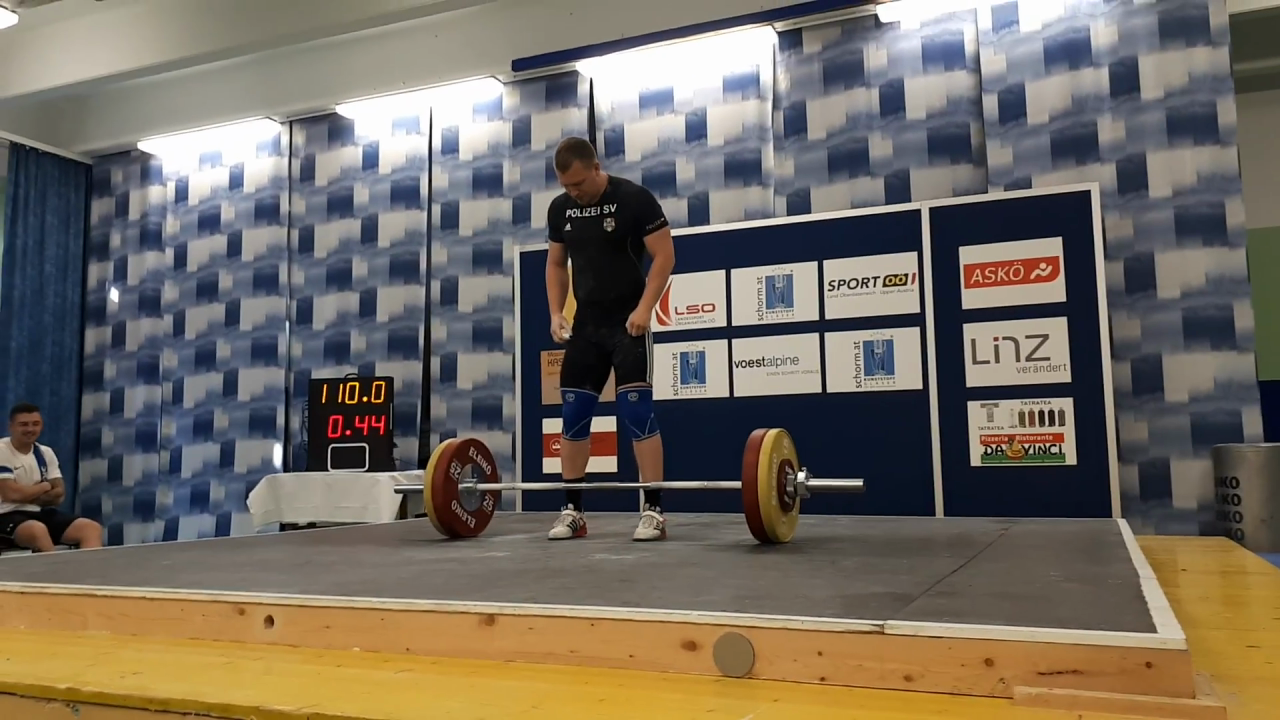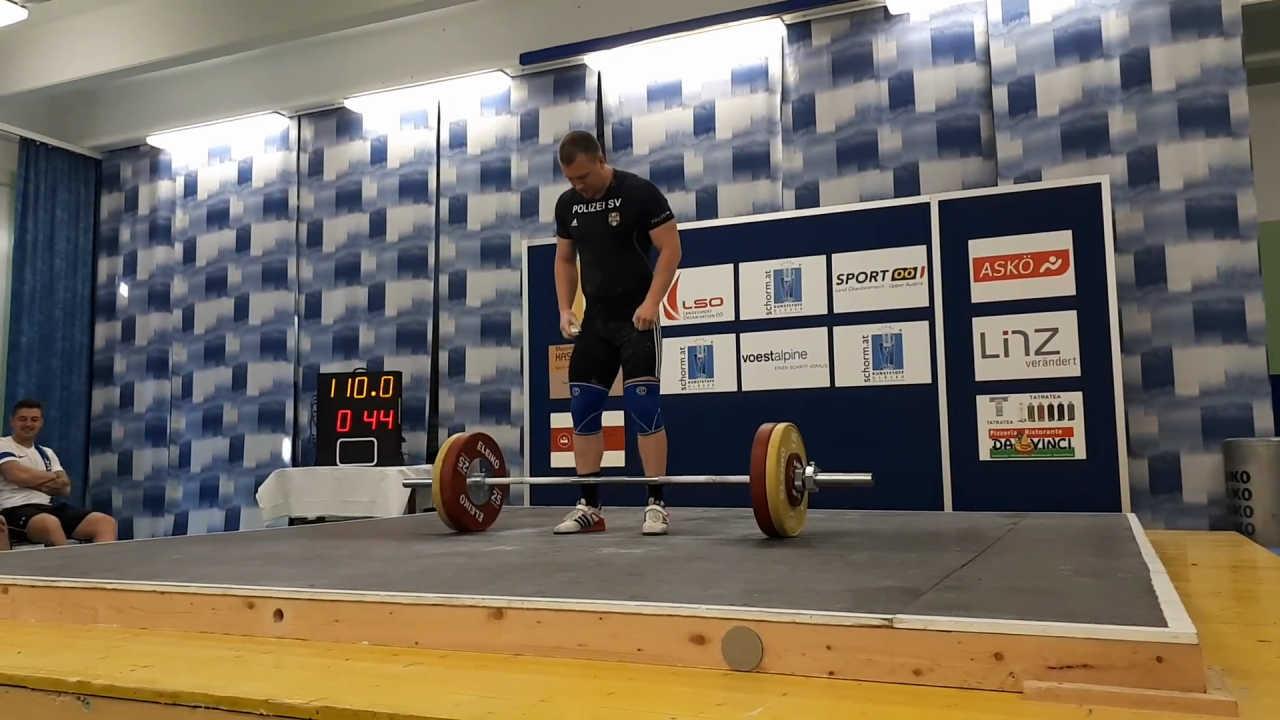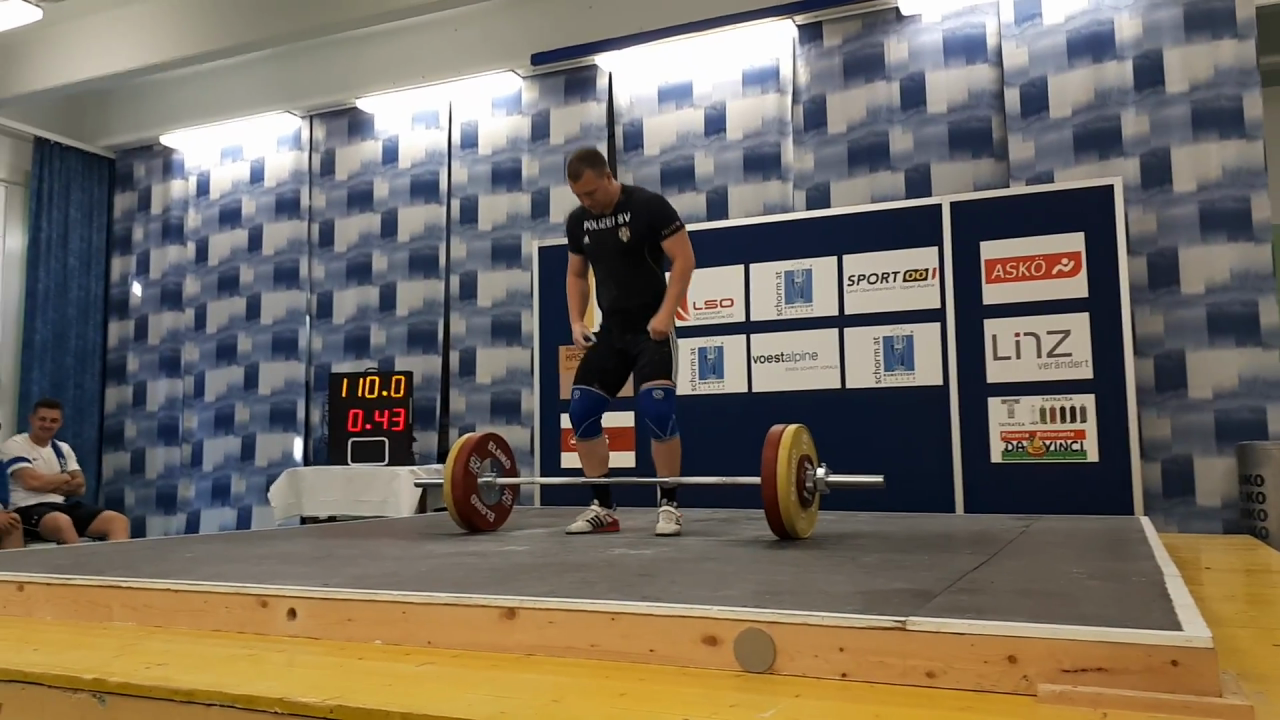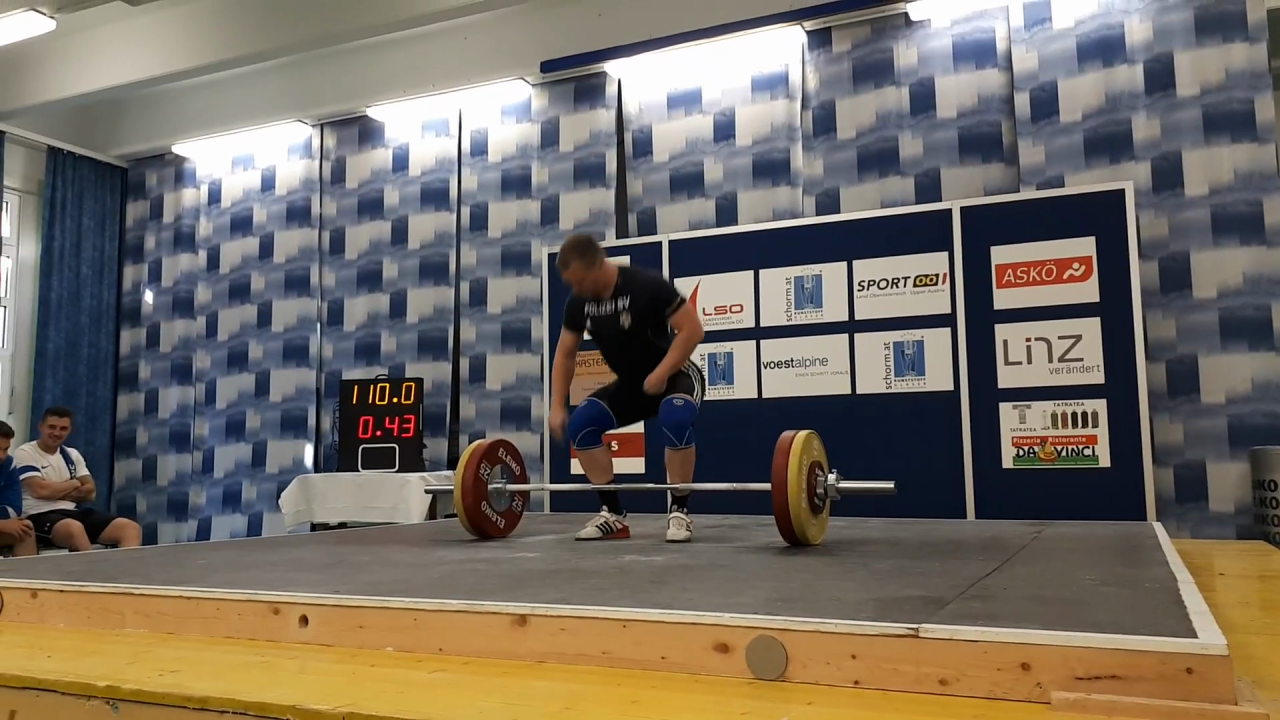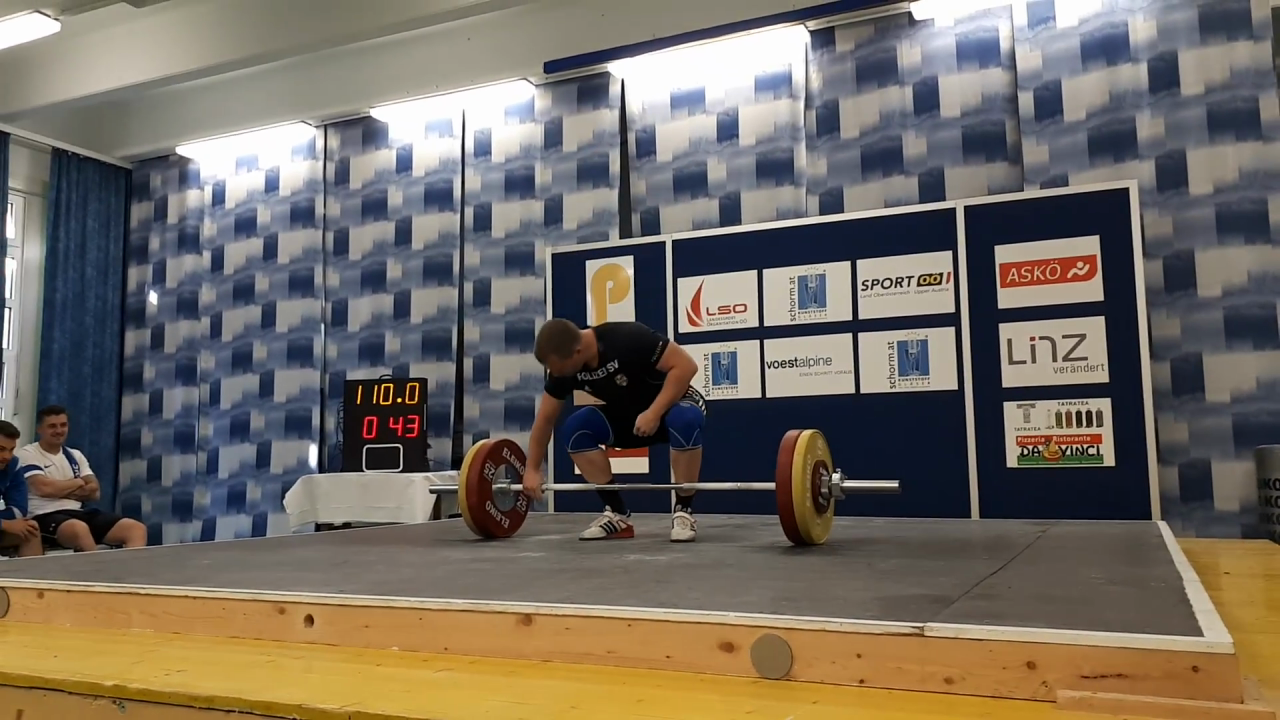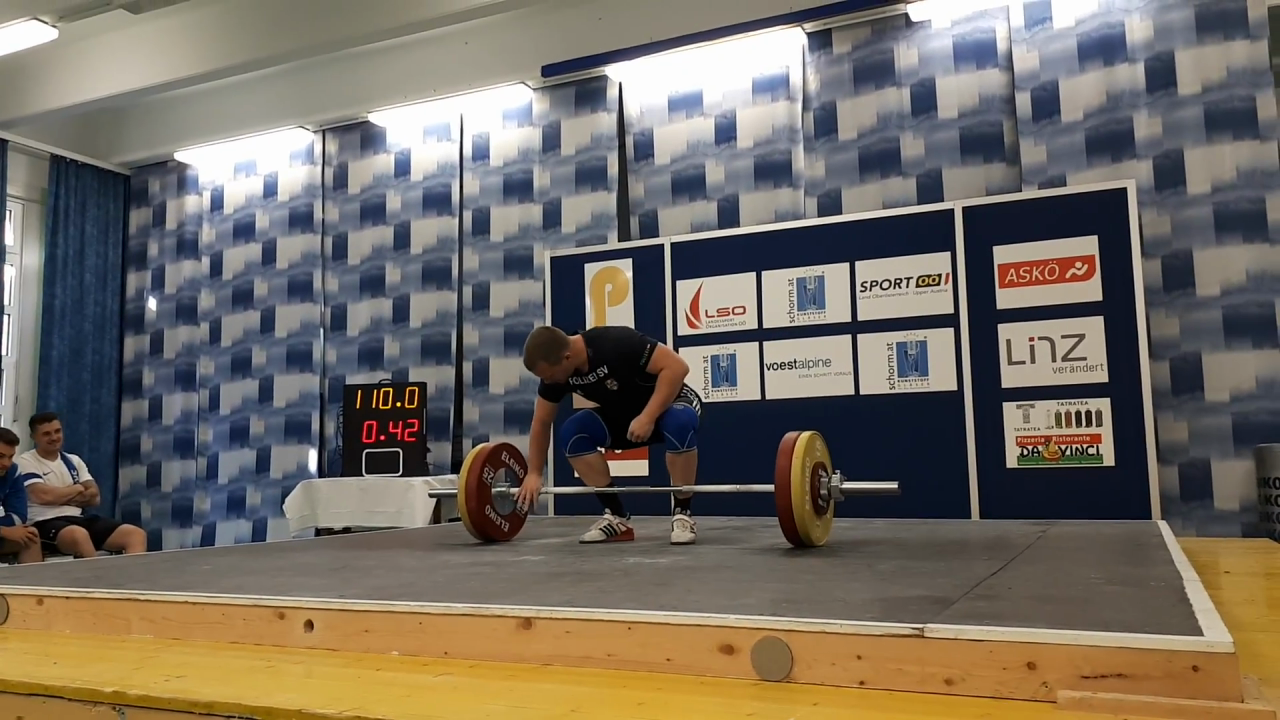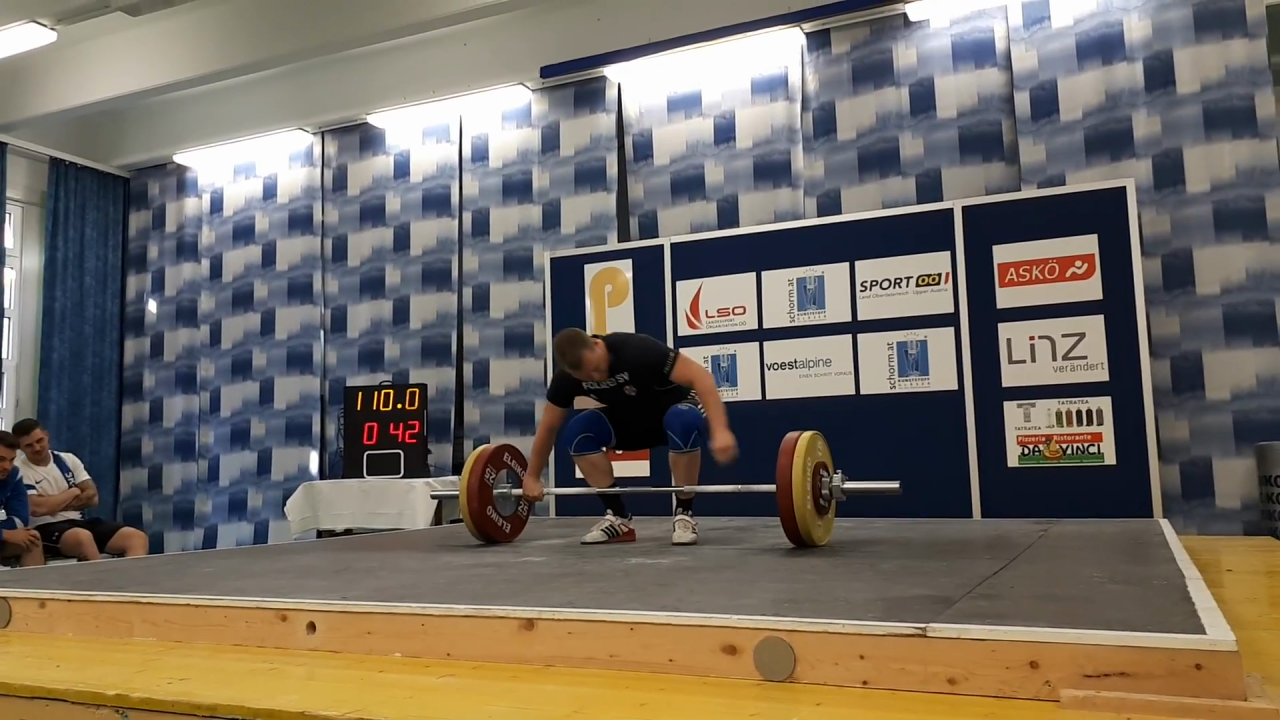
dt=0.4s
person 1, frame 1
left shoulder: (635, 199)
right shoulder: (560, 209)
left elbow: (664, 256)
right elbow: (555, 263)
left wrist: (644, 307)
right wrist: (556, 313)
left hip: (627, 322)
right hip: (585, 325)
left knee: (635, 411)
right knee: (573, 414)
left ankle: (652, 510)
right ankle: (573, 509)
person 1, frame 2
left shoulder: (640, 193)
right shoulder: (567, 204)
left elbow: (671, 249)
right elbow: (565, 260)
left wrist: (651, 303)
right wrist: (565, 308)
left hip: (636, 316)
right hip: (594, 320)
left knee: (643, 406)
right knee: (583, 409)
left ankle: (657, 503)
right ankle: (589, 506)
person 1, frame 3
left shoulder: (649, 206)
right shoulder: (578, 221)
left elbow: (684, 259)
right elbow: (576, 276)
left wrist: (665, 313)
right wrist: (576, 322)
left hip: (652, 329)
right hip: (611, 331)
left knee: (655, 409)
right knee: (582, 410)
left ankle: (669, 504)
right ankle: (603, 506)
person 1, frame 4
left shoulder: (646, 286)
right shoulder: (578, 301)
left elbow: (693, 329)
right elbow: (564, 353)
left wrist: (662, 373)
right wrist: (557, 407)
left hip: (674, 377)
right hip: (631, 384)
left knee: (676, 417)
right knee: (579, 424)
left ankle: (679, 511)
right ankle: (613, 513)
person 1, frame 5
left shoulder: (628, 339)
right shoulder: (564, 369)
left elbow: (685, 365)
right elbow: (545, 418)
left wrist: (653, 413)
right wrist: (532, 470)
left hip: (674, 403)
right hip: (628, 417)
left knee: (684, 420)
right knee: (575, 429)
left ankle: (683, 511)
right ankle: (617, 514)
person 1, frame 6
left shoulder: (616, 343)
right shoulder: (554, 371)
left elbow: (677, 367)
right elbow: (542, 422)
left wrist: (647, 418)
right wrist: (534, 473)
left hip: (671, 401)
left knee: (679, 423)
right knee: (573, 432)
left ankle: (682, 514)
right ankle: (617, 517)
person 1, frame 7
left shoulder: (635, 350)
right shoulder: (567, 378)
left elbow: (699, 375)
right elbow: (548, 427)
left wrist: (720, 430)
right wrist: (532, 477)
left hip: (676, 410)
right hip: (630, 420)
left knee: (683, 423)
right knee: (578, 432)
left ankle: (684, 514)
right ankle: (618, 517)
